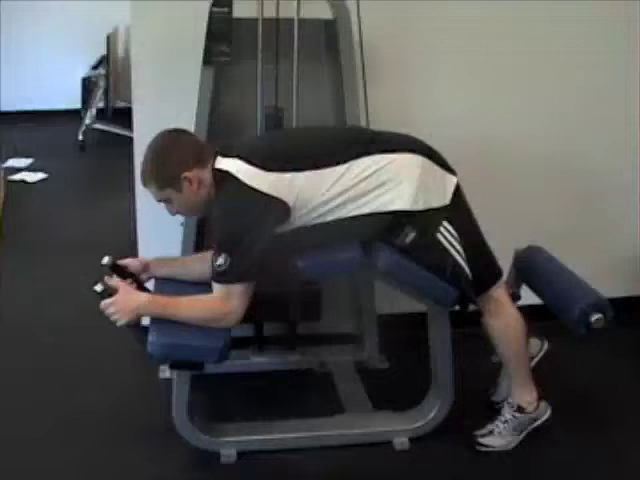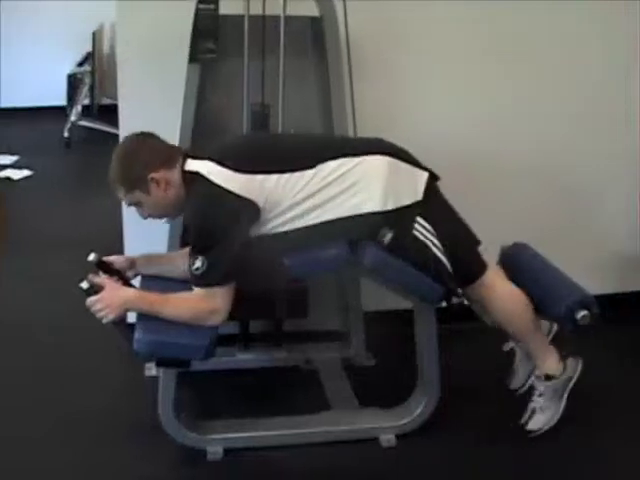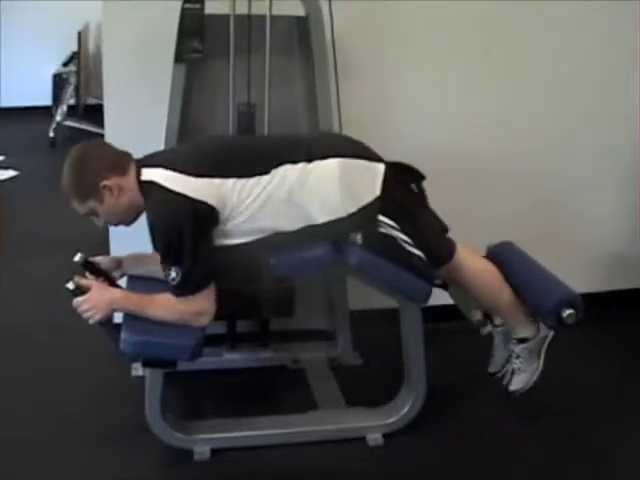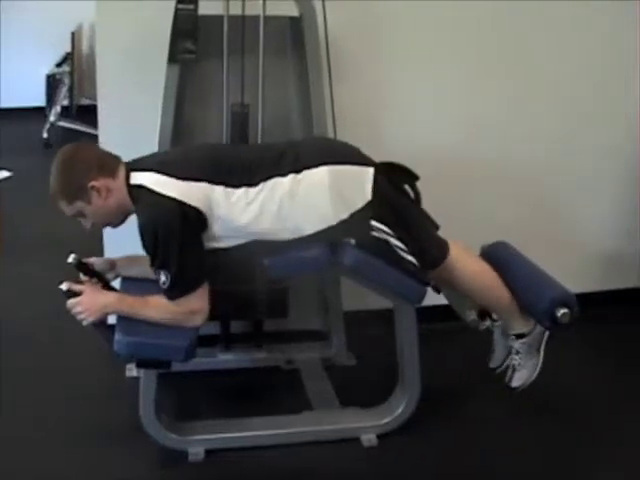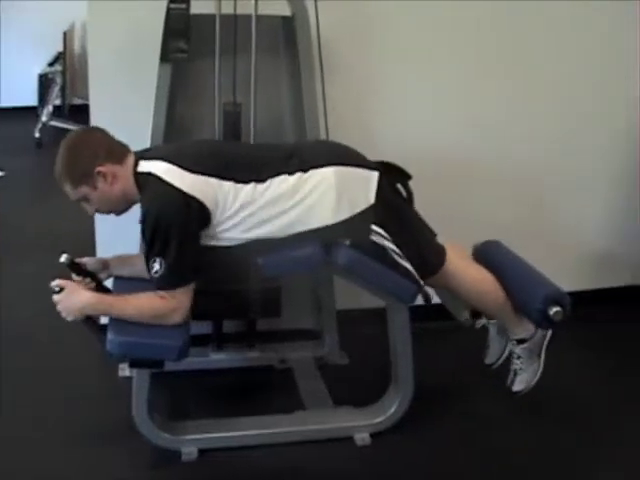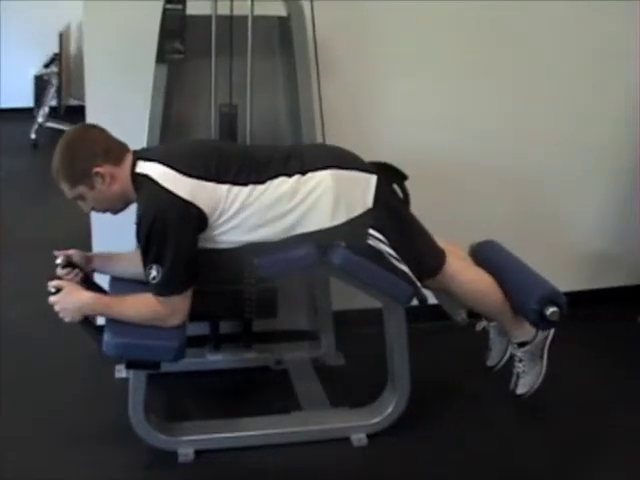
dt=0.3s
person 1, frame 1
left shoulder: (240, 196)
right shoulder: (229, 170)
left elbow: (227, 308)
right elbow: (223, 261)
left wrist: (144, 304)
right wrist: (153, 266)
left hip: (413, 185)
right hip: (391, 179)
left knee: (487, 291)
right knee: (471, 277)
left ankle: (525, 403)
right ankle: (515, 348)
person 1, frame 2
left shoulder: (207, 198)
right shoulder: (202, 173)
left elbow: (212, 308)
right elbow: (207, 261)
left wrist: (131, 300)
right wrist: (139, 263)
left hip: (386, 190)
right hip: (372, 179)
left knee: (477, 280)
right knee: (463, 271)
left ankle: (551, 370)
right ankle: (528, 331)
person 1, frame 3
left shoulder: (168, 205)
right shoulder: (156, 175)
left elbow: (198, 309)
right elbow: (184, 264)
left wrist: (117, 301)
right wrist: (123, 263)
left hip: (346, 188)
right hip: (334, 170)
left knee: (446, 260)
right knee: (437, 256)
left ankle: (526, 332)
right ankle: (503, 322)
person 1, frame 4
left shoulder: (157, 208)
right shoulder: (147, 177)
left elbow: (190, 310)
right elbow: (180, 266)
left wrist: (109, 302)
right wrist: (116, 265)
left hip: (338, 194)
right hip: (326, 171)
left knee: (439, 261)
right knee: (431, 256)
left ankle: (523, 329)
right ankle: (501, 318)
person 1, frame 5
left shoulder: (164, 199)
right shoulder: (152, 167)
left elbow: (172, 306)
right elbow: (171, 262)
left wrist: (91, 303)
right wrist: (108, 266)
left hip: (343, 196)
right hip: (328, 179)
left knee: (436, 267)
right knee: (428, 257)
left ankle: (524, 331)
right ankle: (501, 317)
person 1, frame 6
left shoulder: (161, 202)
right shoulder: (150, 168)
left elbow: (170, 309)
right elbow: (162, 266)
left wrist: (88, 302)
right wrist: (93, 262)
left hip: (340, 201)
right hip: (327, 179)
left knee: (435, 270)
right knee: (429, 258)
left ankle: (524, 333)
right ankle: (498, 315)
